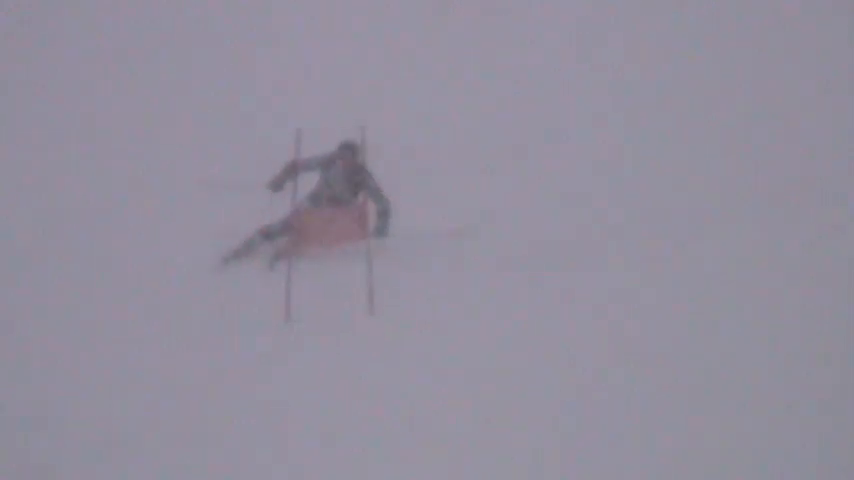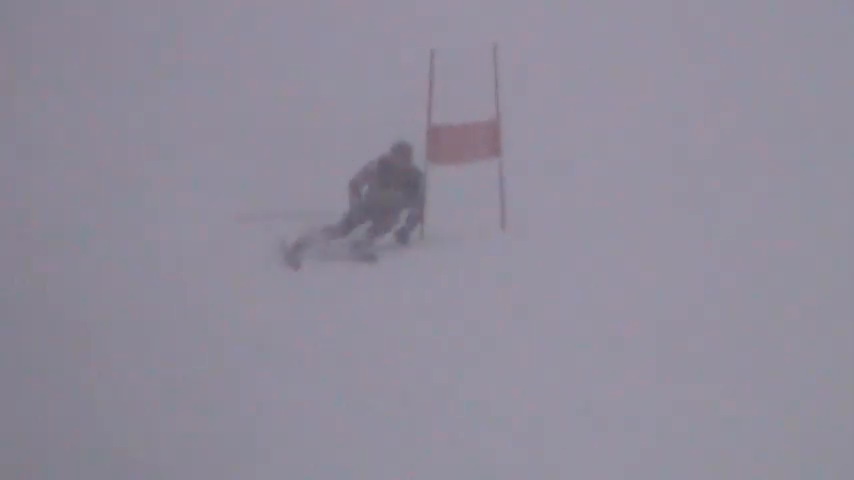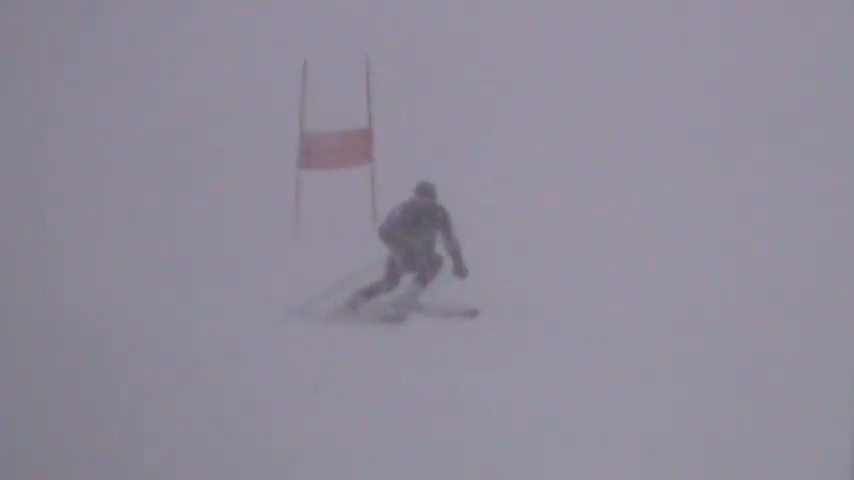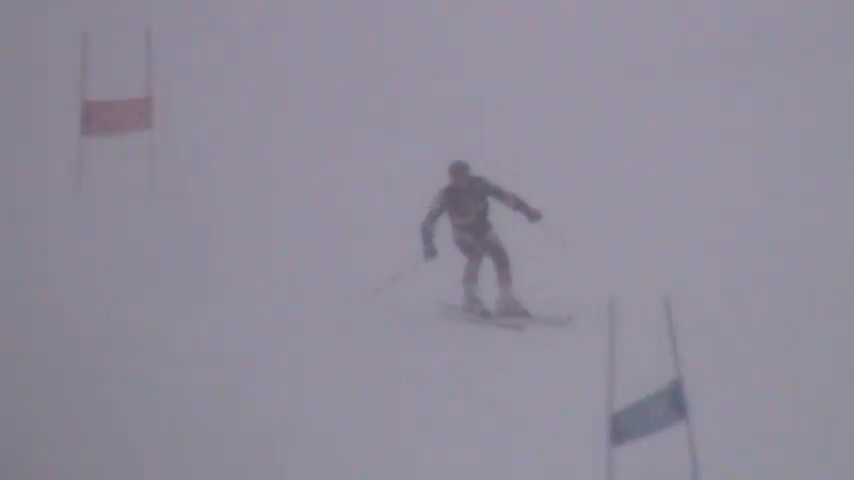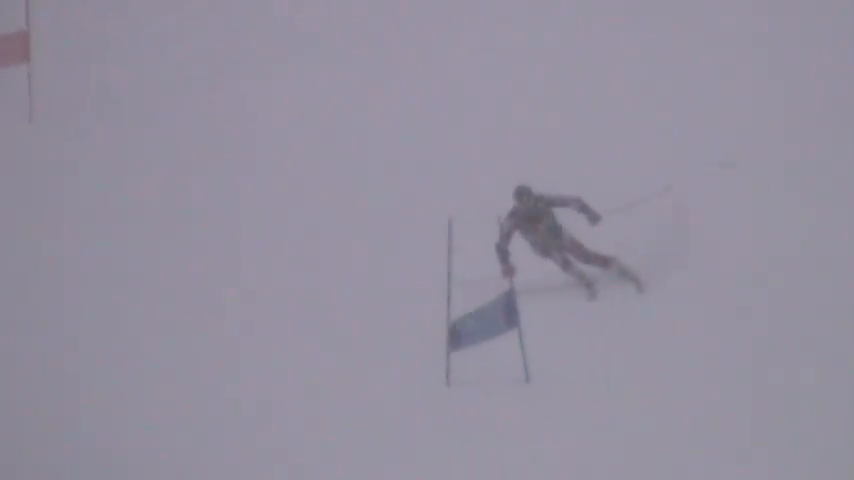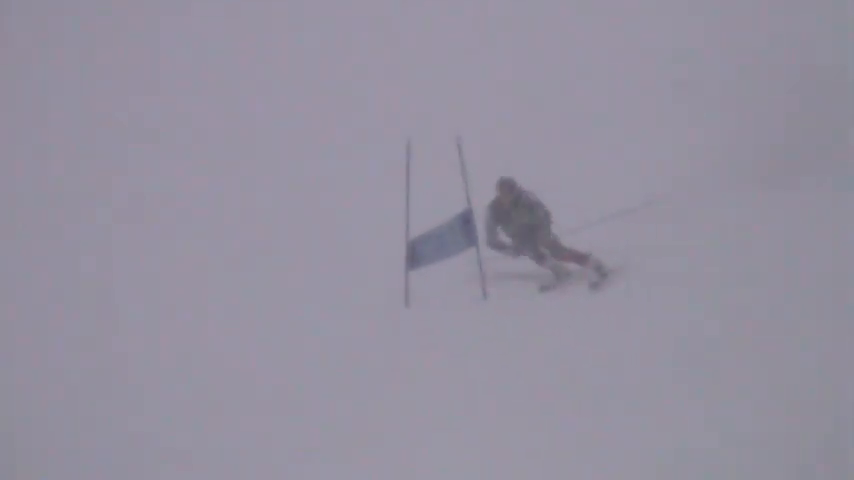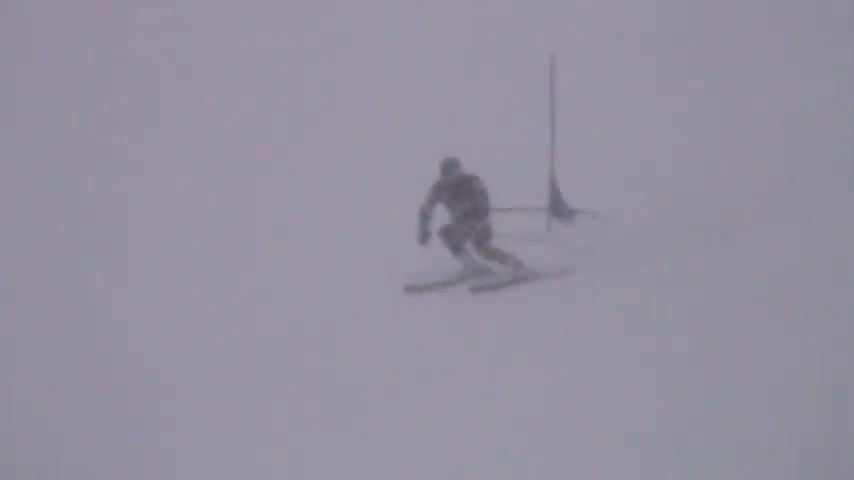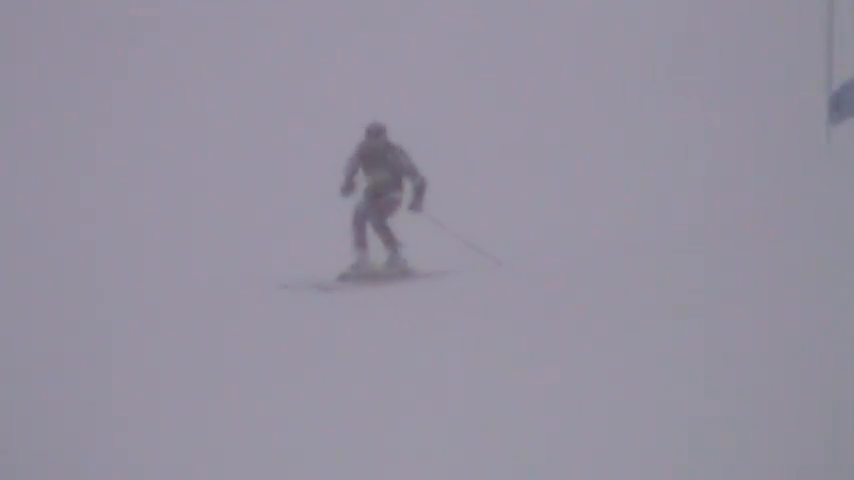
dt=0.4s
person 1, frame 1
left shoulder: (362, 175)
right shoulder: (328, 161)
left elbow: (382, 203)
right elbow: (297, 165)
left wrist: (382, 226)
right wrist: (281, 178)
right hip: (312, 202)
right knee: (281, 228)
person 1, frame 2
left shoulder: (415, 177)
right shoulder: (379, 165)
left elbow: (418, 208)
right elbow: (355, 184)
left wrist: (406, 230)
right wrist: (356, 208)
left hip: (391, 211)
right hip: (369, 205)
right knee: (344, 228)
person 1, frame 3
left shoulder: (439, 213)
right shoulder: (403, 210)
left elbow: (449, 238)
right elbow: (384, 232)
left wrist: (458, 263)
right wrist: (397, 247)
left hip: (420, 257)
right hip: (399, 254)
left knee: (437, 261)
right knee: (390, 283)
left ankle: (407, 299)
right ankle: (357, 300)
person 1, frame 4
left shoulder: (479, 184)
right shoulder: (445, 195)
left elbow: (505, 195)
right elbow: (428, 223)
left wrist: (527, 209)
right wrist: (428, 246)
left hip: (484, 230)
right hip: (463, 235)
left knee: (501, 259)
right knee: (475, 257)
left ankle: (507, 301)
right ankle: (470, 298)
person 1, frame 5
left shoulder: (542, 201)
right shoulder: (513, 218)
left elbow: (571, 201)
right elbow: (501, 245)
left wrist: (588, 212)
right wrist: (505, 265)
left hip: (560, 237)
right hip: (544, 247)
left knee: (586, 256)
right knee: (560, 259)
left ankle: (627, 274)
right ankle: (585, 281)
person 1, frame 6
left shoulder: (523, 196)
right shoulder: (494, 210)
left elbow: (544, 213)
right elbow: (491, 240)
left wrist: (546, 231)
right wrist: (509, 250)
left hip: (537, 231)
right hip: (520, 240)
left knee: (557, 251)
right knee: (532, 251)
left ankle: (596, 267)
right ankle: (560, 271)
person 1, frame 7
left shoulder: (472, 182)
right shoulder: (439, 187)
left elbow: (484, 207)
right elbow: (425, 210)
right wrist: (423, 231)
left hip: (479, 225)
right hip: (462, 226)
left knee: (483, 250)
right knee: (444, 232)
left ankle: (517, 267)
right ankle: (472, 266)
person 1, frame 8
left shoulder: (395, 153)
right shoulder: (364, 148)
left elbow: (418, 179)
right elbow: (352, 165)
left wrist: (418, 199)
right wrist: (348, 182)
left hip: (391, 195)
right hip: (372, 193)
left knee: (375, 219)
right knee: (358, 217)
left ankle: (396, 259)
right ankle: (362, 262)
